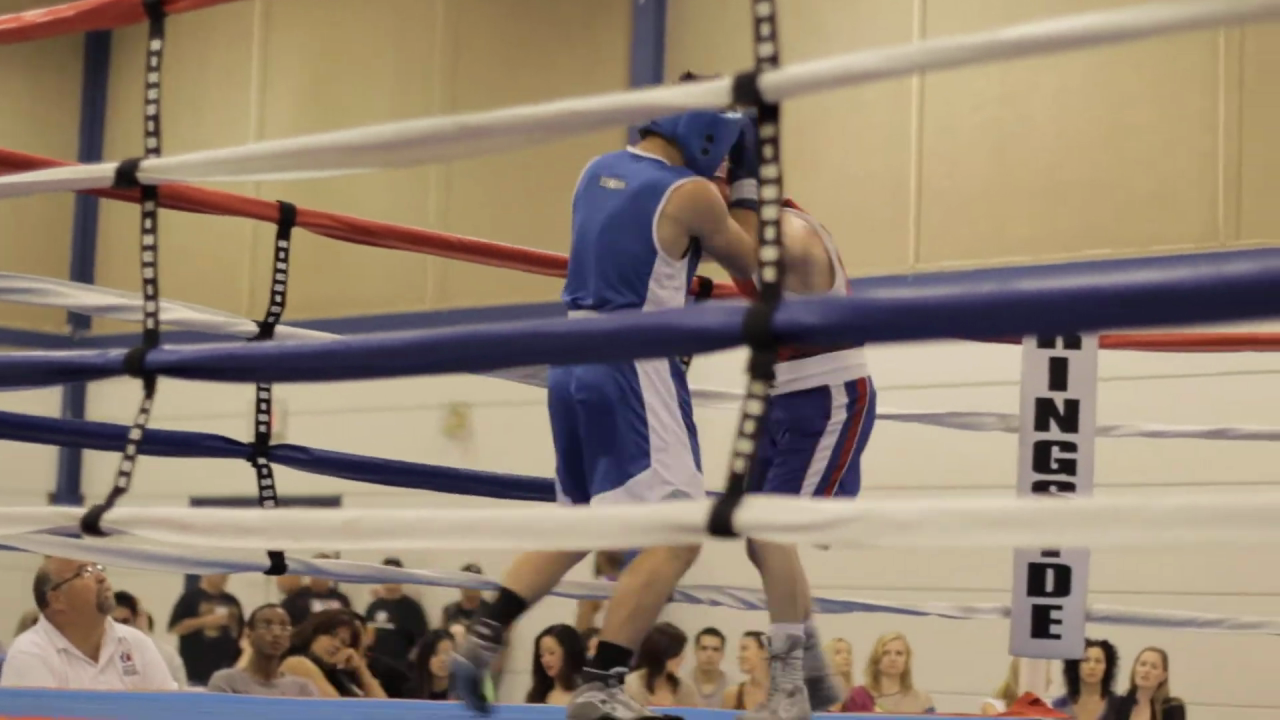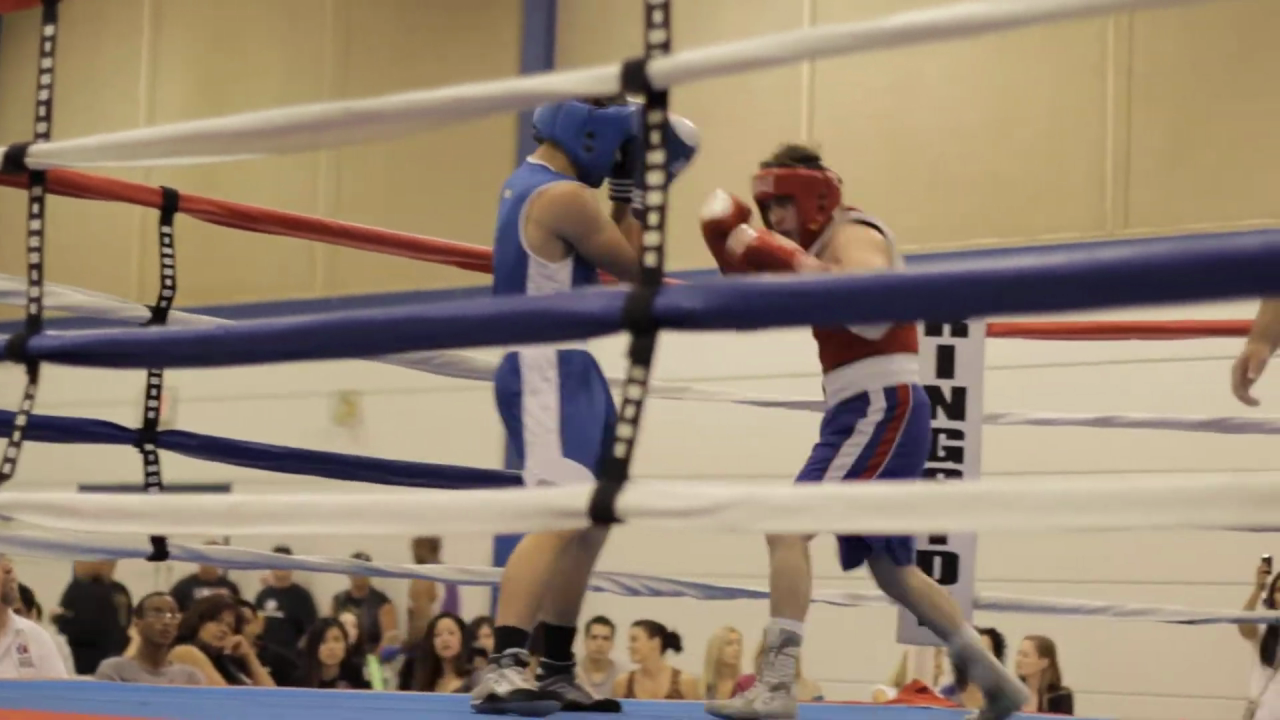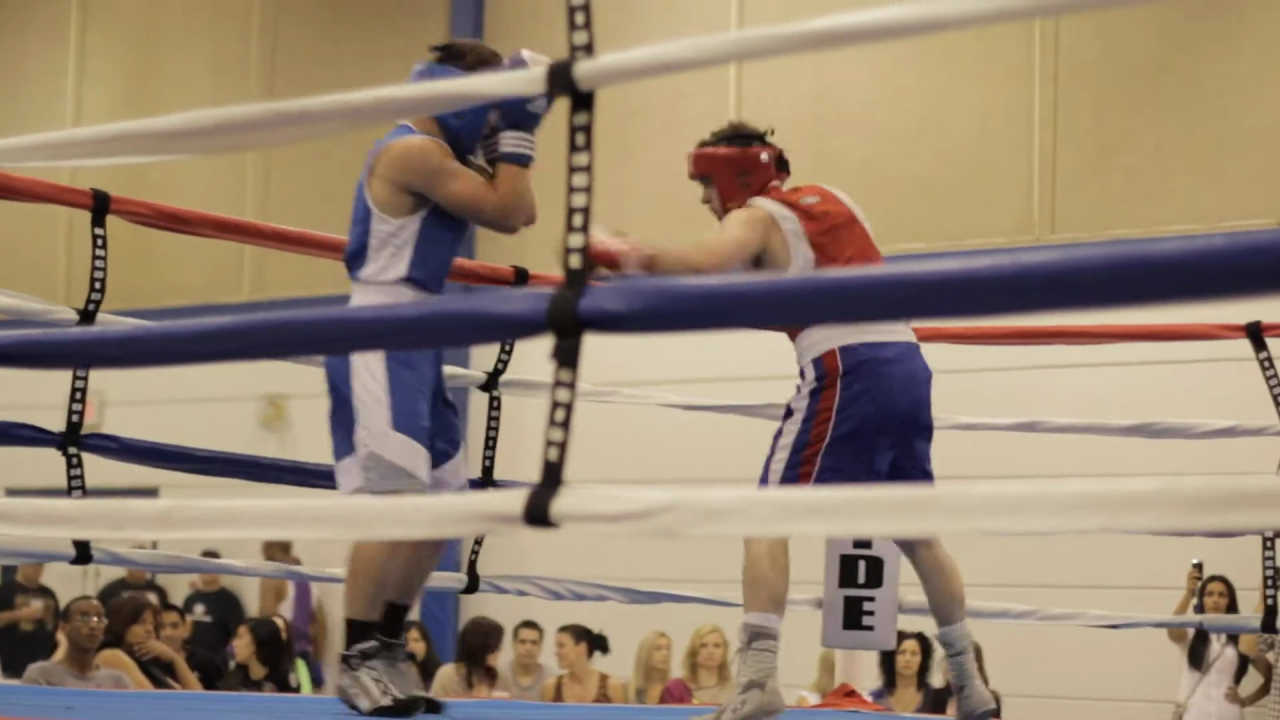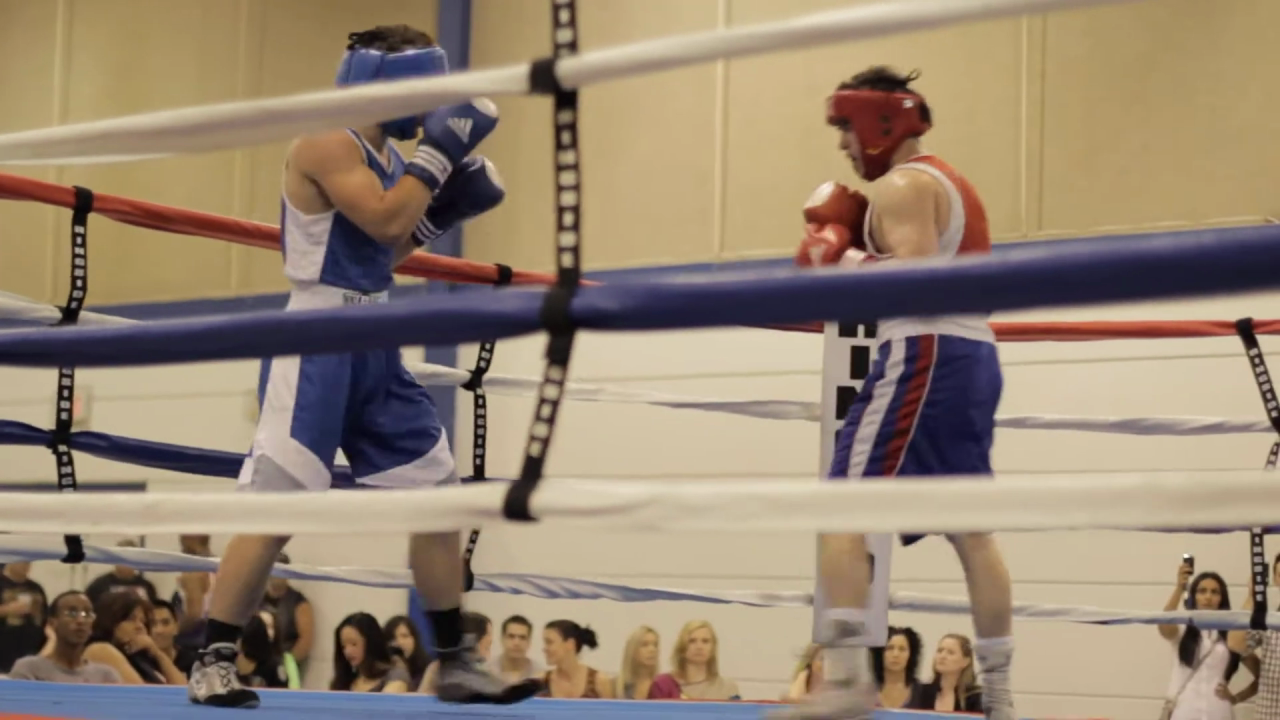
dt=0.5s
person 1, frame 1
left shoulder: (596, 175)
right shoulder: (693, 191)
right elbow: (749, 265)
right wrist: (748, 183)
left hip: (572, 365)
right hip: (636, 368)
right knee: (676, 537)
left ankle: (483, 638)
person 1, frame 2
left shoulder: (535, 182)
right shoulder: (562, 194)
left elbow: (610, 241)
right elbow: (630, 265)
left wrist: (632, 181)
left hip: (566, 367)
right hip: (547, 368)
left knee: (588, 524)
right ankle: (502, 666)
person 1, frame 3
left shoulder: (437, 157)
right shoulder: (413, 151)
left elbow: (515, 213)
right elbow: (508, 213)
left wrist: (513, 129)
right wrist: (518, 131)
left hip: (412, 342)
right hip: (378, 339)
right knee: (398, 500)
left ankle: (385, 652)
right ankle: (360, 659)
person 1, frame 4
left shoulder: (384, 158)
right shoulder: (327, 143)
right elbow: (386, 223)
left wrist: (438, 213)
right wrist: (437, 148)
left hip: (373, 345)
right hip: (318, 342)
right knee: (281, 503)
left ankle: (455, 663)
right ankle: (213, 660)
person 2, frame 1
left shoulder: (789, 230)
left elbow: (803, 255)
left hip: (831, 402)
right hip: (789, 404)
left knee: (770, 531)
right knee: (761, 536)
right ankle: (814, 677)
person 2, frame 2
left shoulder: (851, 238)
right shoulder: (814, 248)
left wrist: (792, 261)
right wrist: (732, 252)
left hip: (882, 409)
right hip: (864, 412)
left knee: (786, 529)
right knee: (890, 567)
person 2, frame 3
left shoulder: (754, 219)
right shoulder: (832, 200)
left elbow: (687, 262)
left wrist: (613, 250)
left hip: (846, 374)
right hip: (902, 366)
right knee: (919, 535)
person 2, frame 4
left shoulder: (902, 185)
right shoulder: (945, 182)
left wrist: (836, 258)
right wrist: (853, 241)
left hip: (922, 361)
right hip: (971, 362)
right knee: (972, 531)
